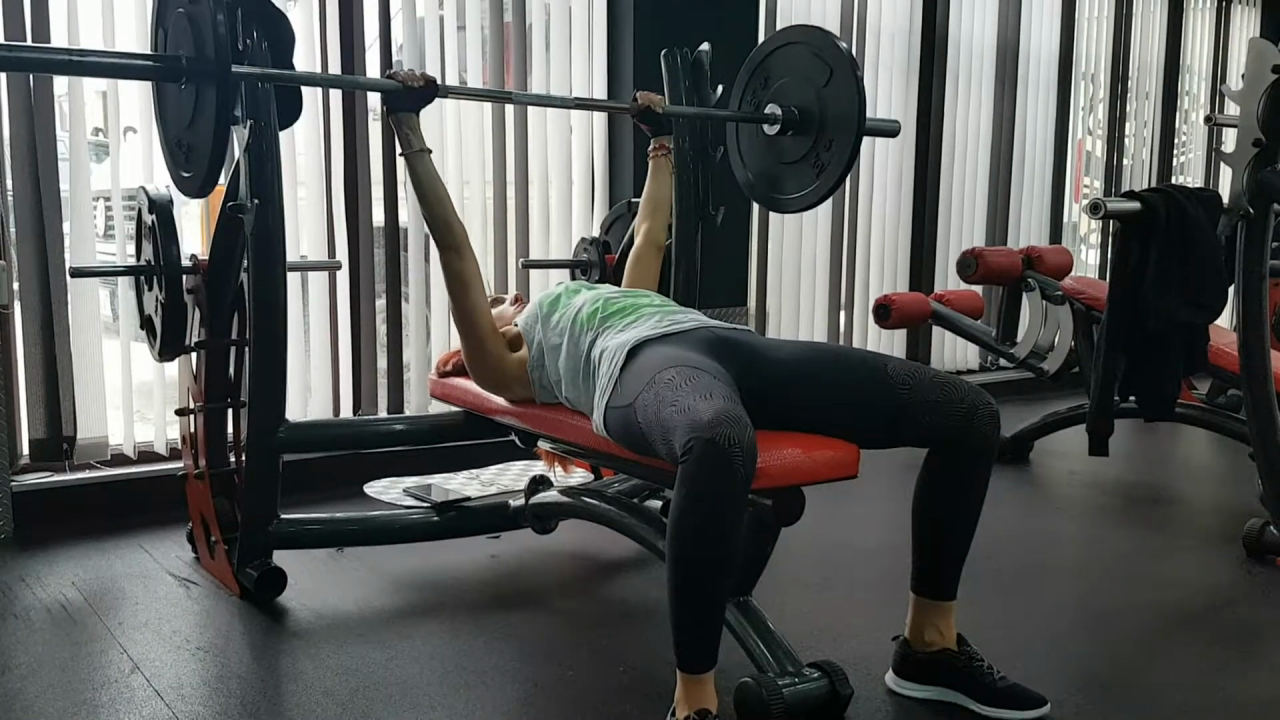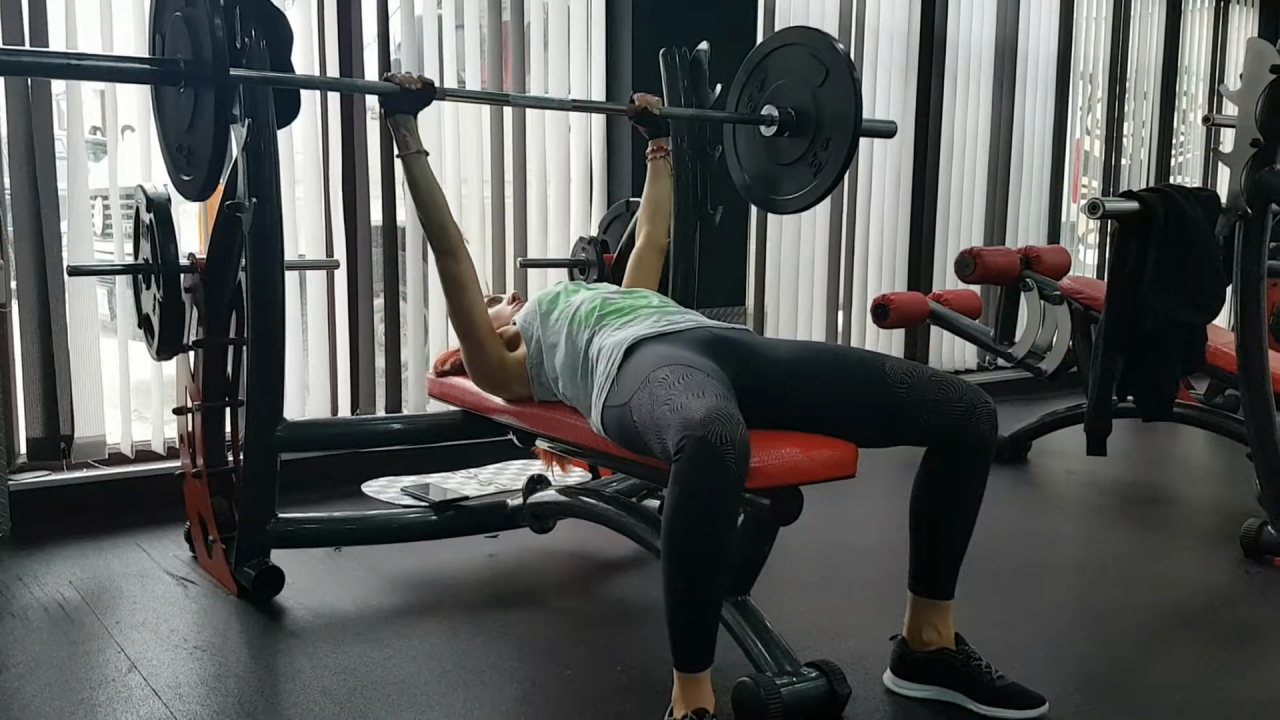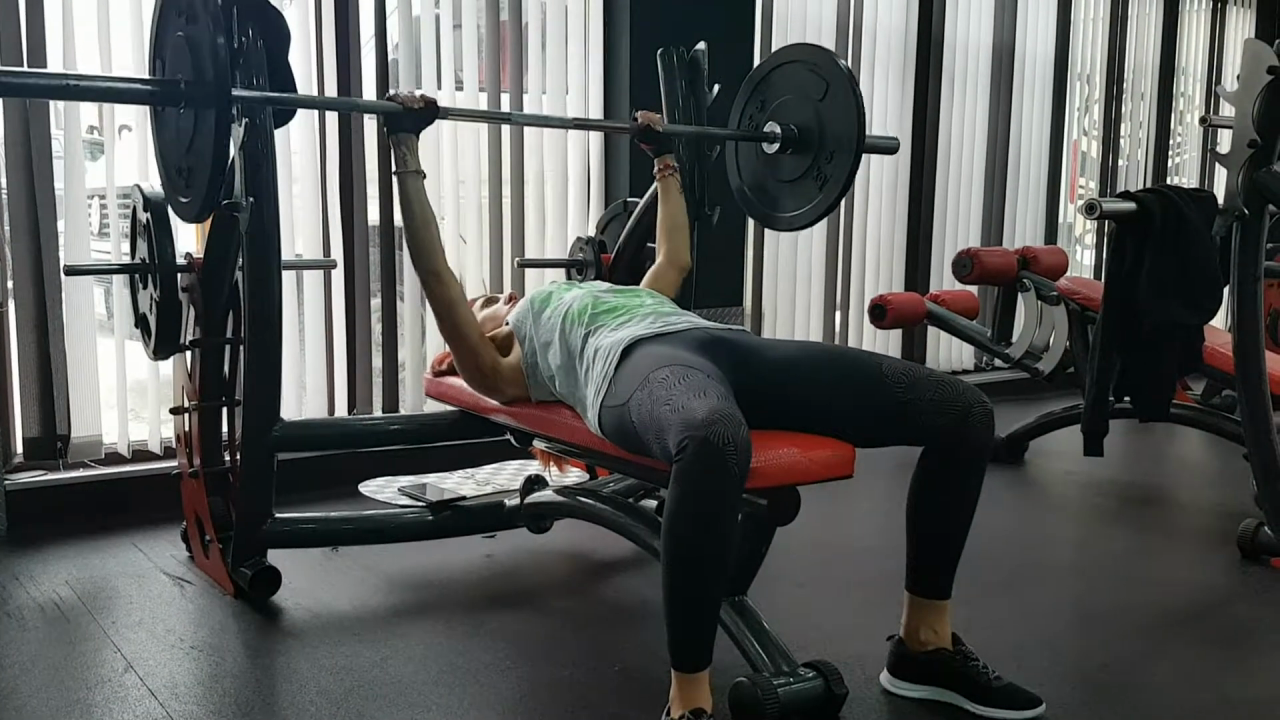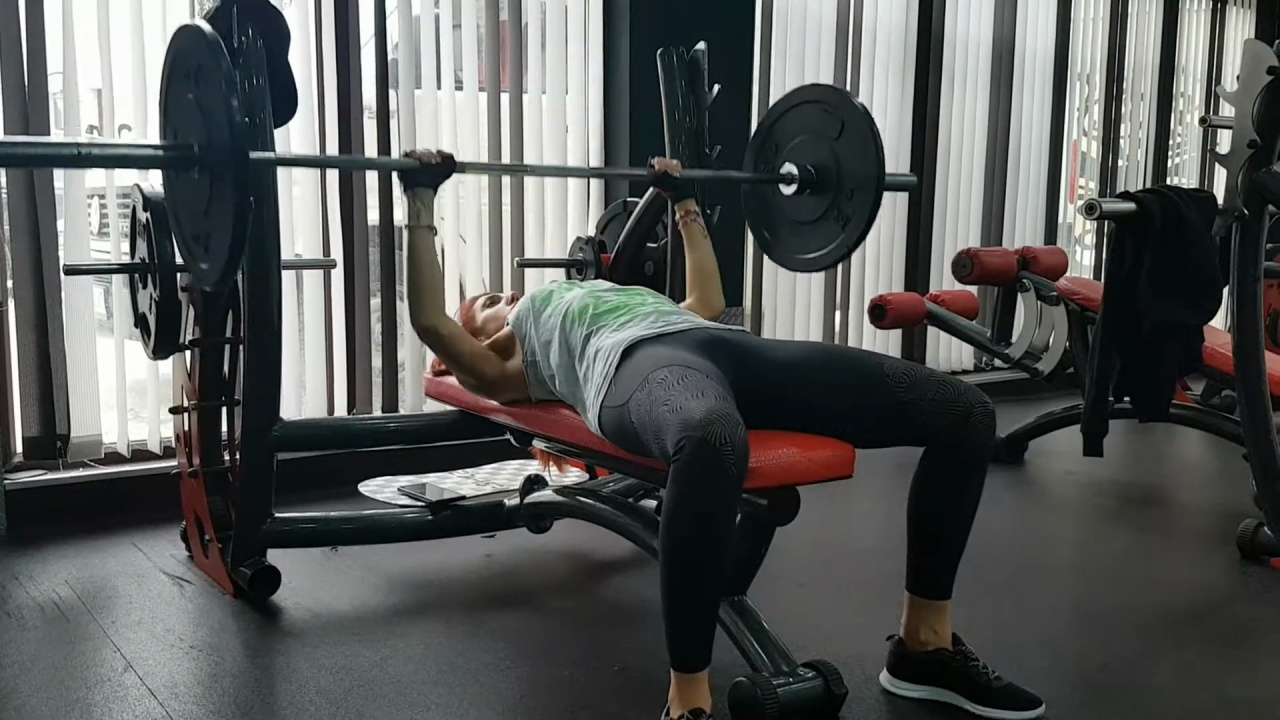
dt=0.3s
person 1, frame 1
left shoulder: (604, 305)
right shoulder: (507, 368)
left elbow: (650, 239)
right elbow: (453, 248)
left wrist: (660, 141)
right wrist: (409, 129)
left hip: (731, 346)
right hip: (646, 364)
left knee: (968, 414)
right knee: (719, 443)
left ankle: (929, 647)
person 1, frame 2
left shoulder: (604, 309)
right shoulder: (506, 368)
left elbow: (652, 240)
right elbow: (450, 252)
left wrist: (658, 143)
right wrist: (406, 130)
left hip: (728, 346)
left knee: (966, 413)
right knee: (712, 441)
left ankle: (927, 646)
person 1, frame 3
left shoulder: (585, 302)
right shoulder: (502, 371)
left elbow: (674, 263)
right elbow: (434, 276)
left wrist: (663, 158)
right wrist: (407, 150)
left knee: (962, 413)
right knee: (713, 441)
left ankle: (923, 646)
person 1, frame 4
left shoulder: (588, 307)
right shoulder: (501, 369)
left elbow: (708, 302)
right elbow: (429, 320)
left wrist: (684, 202)
right wrist: (420, 200)
left hip: (725, 348)
left knee: (963, 412)
right knee: (710, 440)
left ankle: (924, 646)
